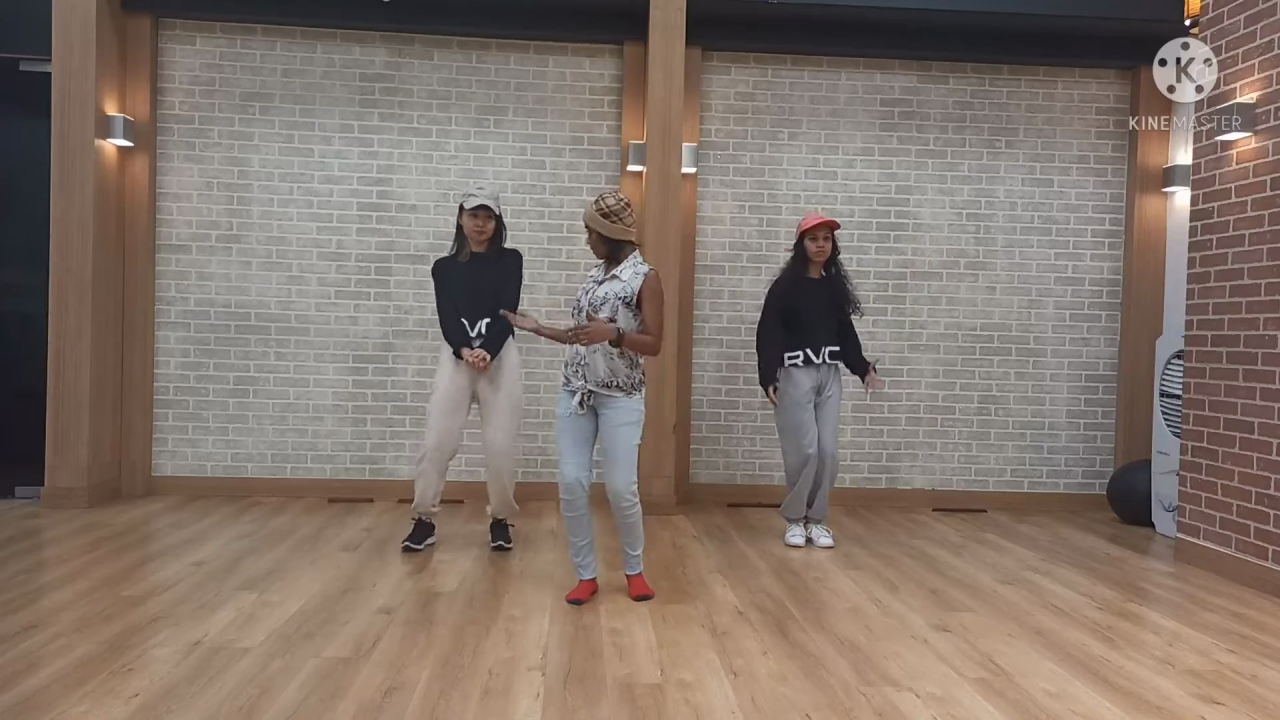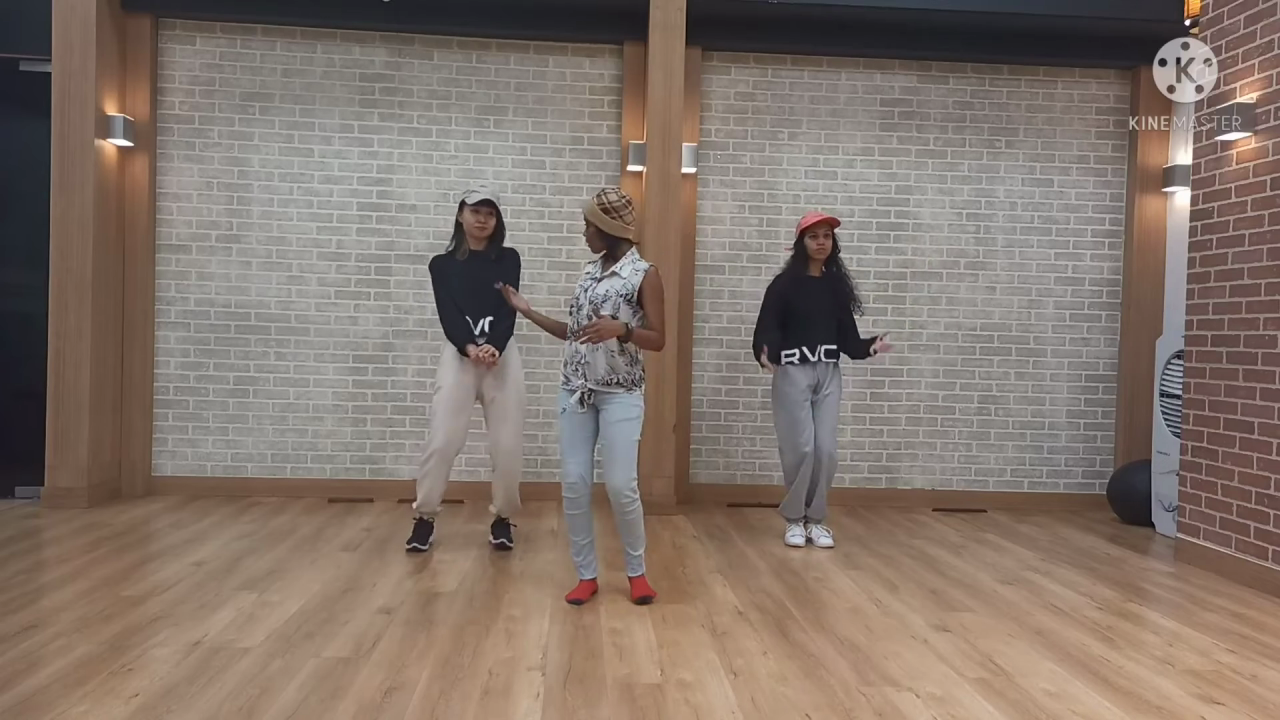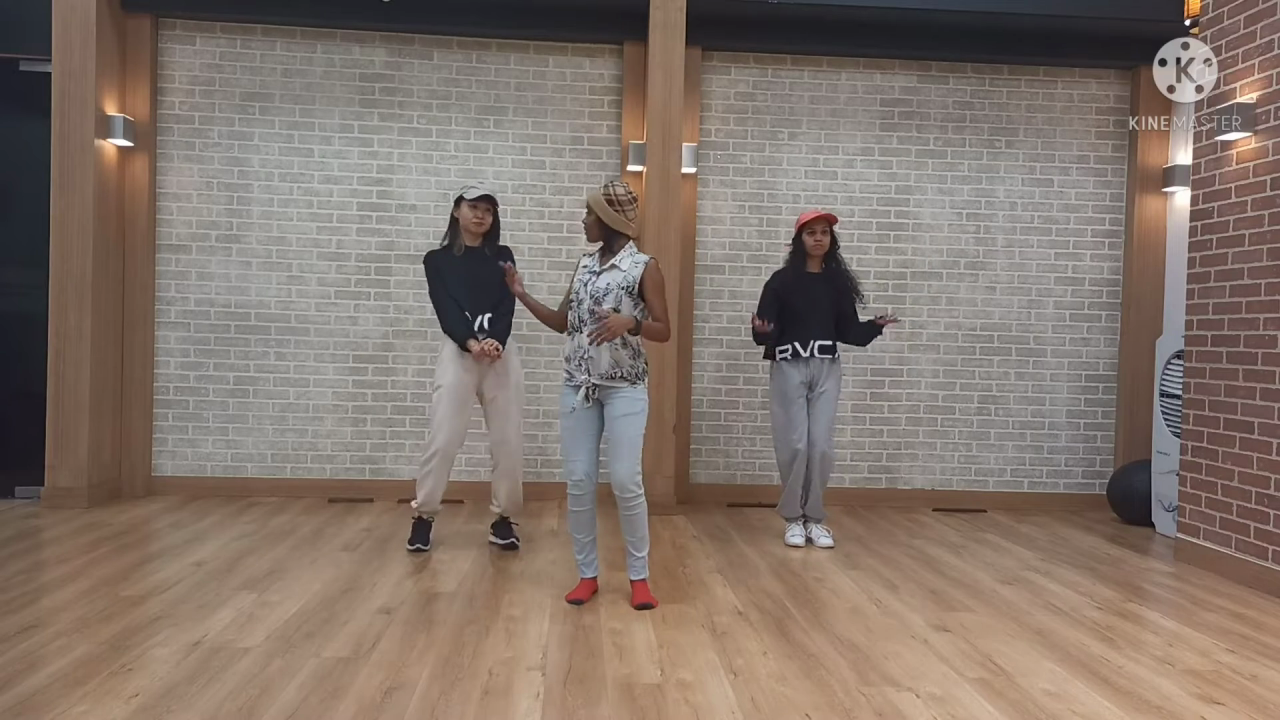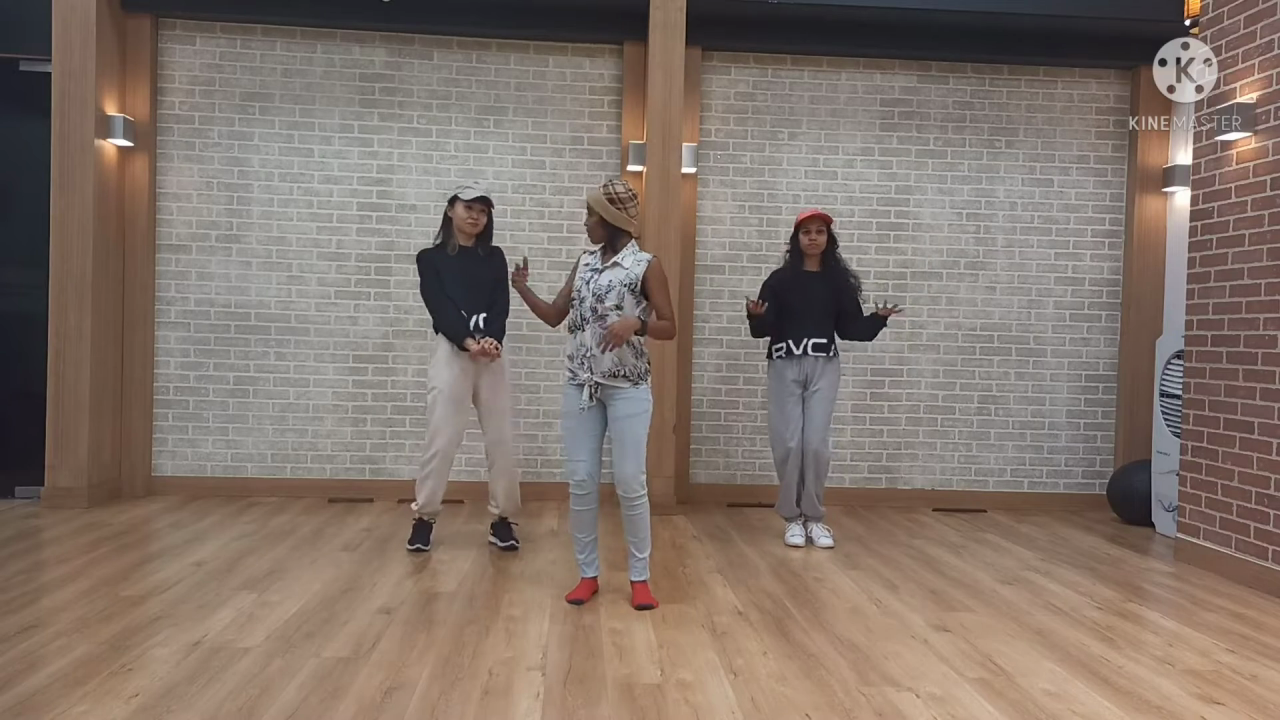
dt=0.1s
person 1, frame 1
left shoulder: (645, 278)
right shoulder: (595, 274)
left elbow: (654, 345)
left wrist: (614, 333)
right wrist: (536, 327)
left hip: (621, 397)
right hip: (576, 393)
left knee: (621, 489)
right knee: (571, 486)
left ankle: (634, 570)
right ankle: (586, 575)
person 1, frame 2
left shoulder: (645, 275)
right shoulder: (590, 271)
left elbow: (657, 340)
left wrist: (621, 330)
right wrist: (528, 312)
left hip: (621, 394)
right hip: (576, 391)
left knee: (621, 485)
right knee: (574, 484)
left ankle: (636, 571)
right ankle: (587, 575)
person 1, frame 3
left shoulder: (644, 267)
right shoulder: (585, 265)
left elbow: (663, 330)
right elbow: (560, 321)
left wrist: (630, 321)
right wrist: (521, 294)
left hip: (624, 387)
right hip: (577, 385)
left knee: (625, 481)
right knee: (578, 480)
left ankle: (639, 576)
right ankle: (588, 574)
person 1, frame 4
left shoulder: (646, 265)
right shoulder: (585, 263)
left elbow: (669, 328)
right elbow: (555, 316)
left wrist: (636, 323)
right wrist: (524, 290)
left hip: (628, 387)
right hip: (580, 385)
left knee: (630, 481)
right knee: (580, 480)
left ankle: (639, 577)
right ankle: (588, 574)
person 2, frame 1
left shoulder: (511, 260)
right shoulder: (445, 267)
left elbow: (508, 310)
right elbow: (447, 316)
left wrist: (489, 351)
right wrist: (466, 352)
left hip: (500, 356)
right hip: (456, 356)
left knee: (501, 444)
right knee: (437, 441)
left ankle: (499, 520)
right ankle: (423, 520)
person 2, frame 2
left shoulder: (508, 259)
right shoulder: (442, 264)
left elbow: (509, 309)
right elbow: (447, 314)
left wrist: (494, 347)
right wrist: (470, 348)
left hip: (502, 355)
right hip: (458, 354)
left knee: (507, 443)
right knee: (442, 440)
left ankle: (502, 519)
right ankle: (425, 519)
person 2, frame 3
left shoulder: (502, 256)
right shoulder: (437, 259)
left elbow: (506, 305)
right elbow: (445, 308)
left wrist: (495, 341)
right wrist: (472, 343)
left hip: (499, 351)
right hip: (456, 351)
left knee: (507, 440)
right knee: (444, 437)
left ankle: (503, 519)
right ankle: (423, 517)
person 2, frame 4
left shoulder: (494, 257)
right shoulder: (431, 259)
left elbow: (501, 306)
right elbow: (440, 307)
left wrist: (492, 340)
right wrist: (469, 342)
left hip: (492, 351)
right hip: (451, 351)
left knee: (501, 440)
right knee: (442, 439)
left ankle: (501, 519)
right ankle: (424, 518)
person 3, frame 1
left shoulder: (836, 287)
right shoulder: (785, 286)
left elbow: (845, 335)
right elbow: (769, 334)
left wrist: (864, 368)
right wrist: (769, 379)
left hip: (830, 375)
right hip: (794, 373)
left knee: (828, 452)
right knee: (804, 450)
left ankle: (815, 519)
right ankle: (794, 519)
person 3, frame 2
left shoulder: (838, 285)
right shoulder: (784, 284)
left elbow: (845, 332)
right elbow: (766, 328)
left wrist: (868, 347)
right wrist: (764, 354)
left hip: (829, 373)
right hip: (792, 371)
left knee: (826, 451)
right knee: (801, 449)
left ankle: (815, 519)
right ankle: (794, 519)
person 3, frame 3
left shoulder: (839, 282)
right shoulder: (782, 280)
left elbow: (846, 330)
right elbow: (768, 328)
left wrist: (875, 326)
right wrist: (760, 330)
left hip: (826, 369)
right hip: (788, 367)
left knee: (821, 446)
right knee: (792, 445)
left ankle: (815, 518)
right ankle: (793, 518)
person 3, frame 4
left shoulder: (839, 280)
right shoulder: (780, 279)
left elbow: (849, 327)
right elbow: (763, 327)
left wrist: (877, 318)
right wrist: (755, 315)
left hip: (824, 367)
right hip: (785, 366)
left knee: (815, 444)
right knee: (787, 443)
left ankle: (814, 517)
right ankle: (792, 518)
